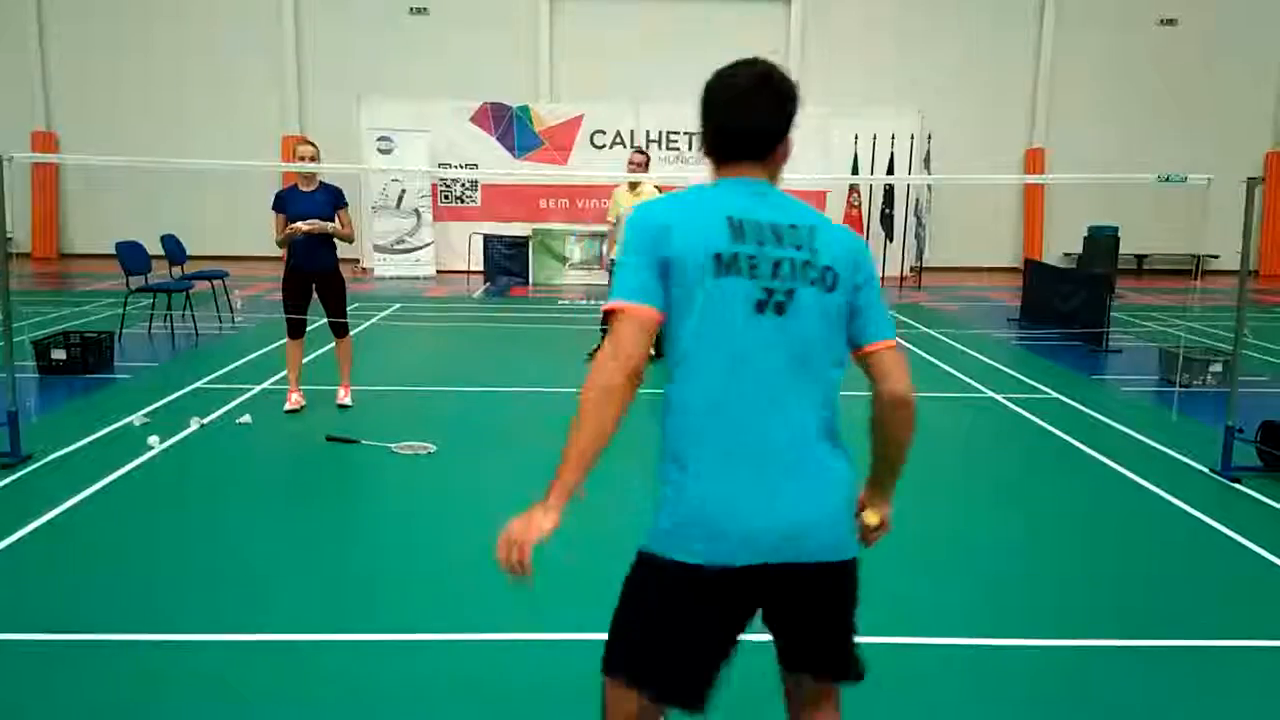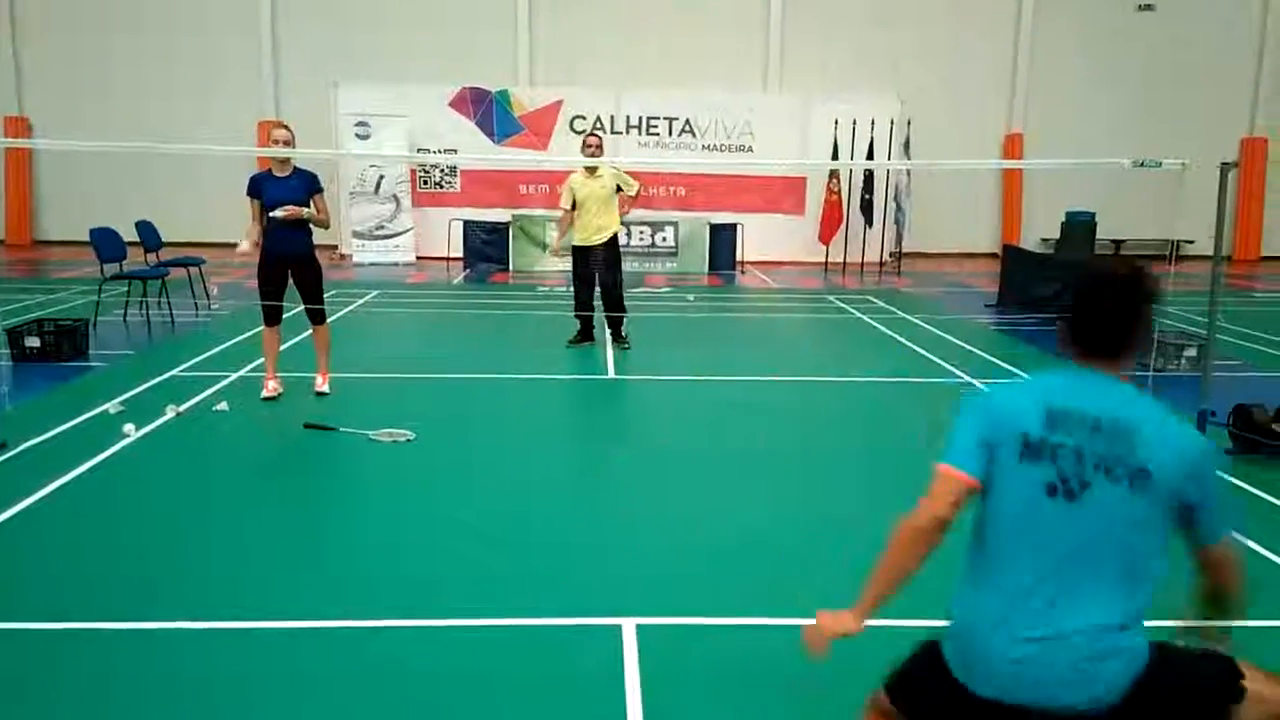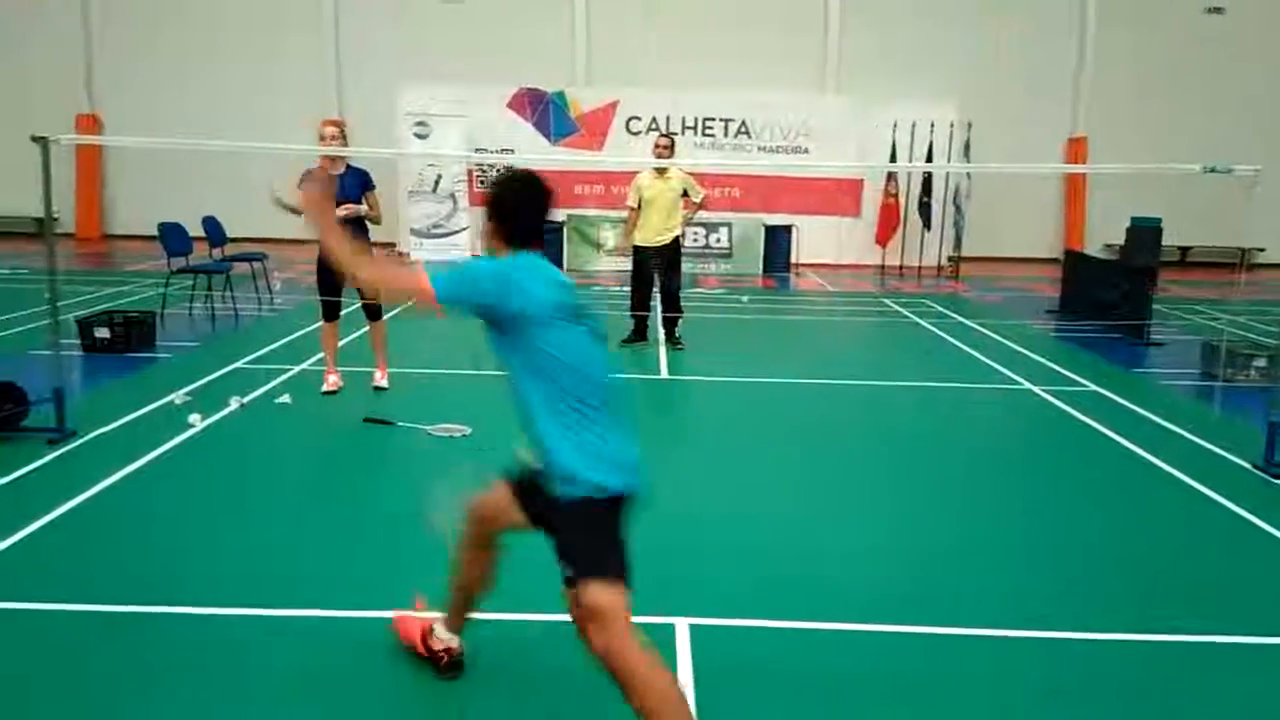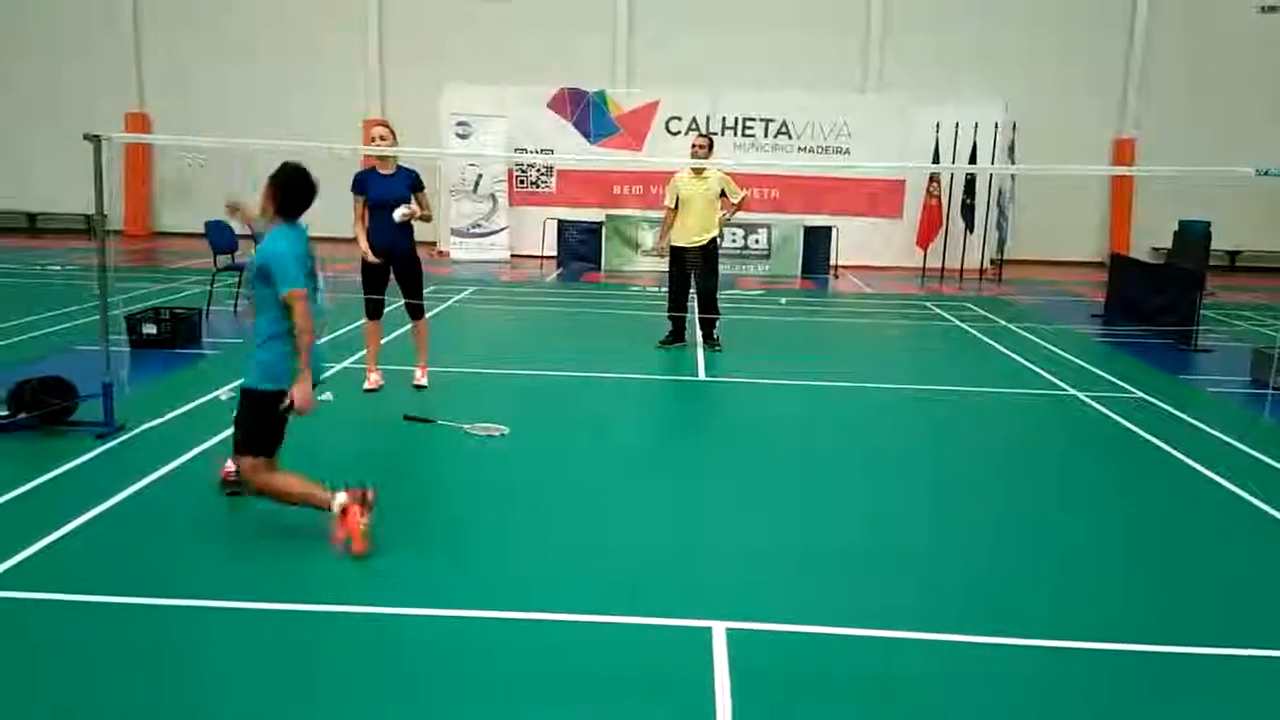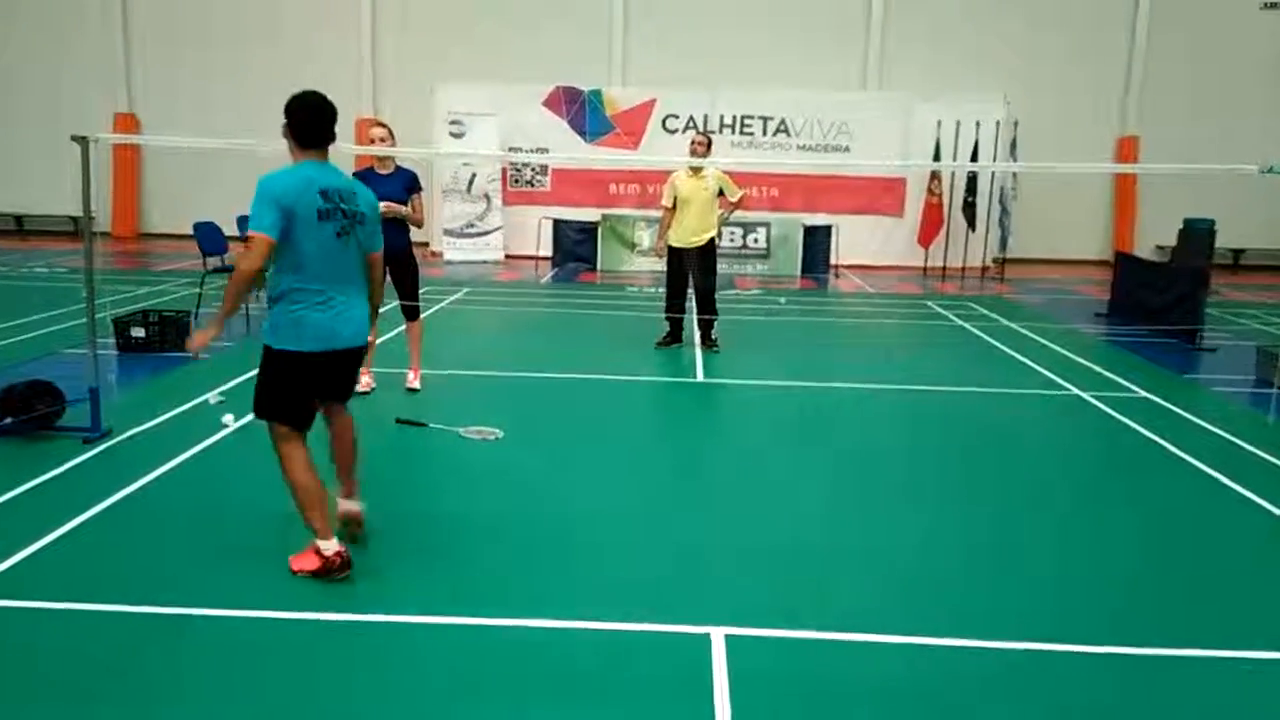
dt=0.7s
person 1, frame 1
left shoulder: (661, 222)
right shoulder: (840, 243)
left elbow: (621, 365)
right elbow: (898, 395)
left wrist: (551, 505)
right wrist: (879, 491)
left hip: (703, 527)
right hip: (821, 528)
person 1, frame 2
left shoulder: (997, 405)
right shoulder: (1182, 446)
left elbow: (933, 516)
right elbow: (1221, 570)
left wrist: (857, 611)
right wrist: (1211, 618)
left hip: (985, 660)
right hip: (1103, 673)
person 1, frame 3
left shoulder: (498, 278)
right shoulder: (550, 283)
left elbow: (389, 284)
left wrist: (325, 226)
left hip: (590, 477)
right hip: (579, 465)
left knee: (605, 627)
right knee: (482, 518)
right ankle: (446, 637)
person 1, frame 4
left shoulder: (277, 248)
right shoulder: (291, 235)
left elbow: (303, 314)
left wrist: (303, 376)
right wrist: (246, 217)
left hip: (275, 372)
right hip: (274, 369)
left knee: (260, 476)
right knee: (249, 426)
left ankle: (342, 502)
right ankle: (236, 468)
person 1, frame 5
left shoulder: (276, 187)
right shoulder: (360, 194)
left elbow: (252, 263)
right elbow: (374, 272)
left wrist: (215, 327)
right wrist: (365, 326)
left hip: (295, 336)
right hip: (349, 334)
left knee: (288, 438)
right knee: (336, 410)
left ankle: (328, 547)
right ankle: (350, 502)
person 2, frame 1
left shoulder: (333, 193)
right shoulder: (284, 196)
left elbow: (350, 235)
right elbow: (279, 241)
left wrist: (327, 227)
right wrist: (289, 234)
left hip: (328, 270)
right hip: (296, 272)
left knee: (340, 329)
right knee: (294, 331)
left ankle: (344, 387)
right ankle: (294, 391)
person 2, frame 2
left shoulder: (308, 178)
right shoulder: (258, 181)
left elbow: (325, 221)
right elbow: (257, 225)
left wrist: (303, 213)
right wrist: (250, 241)
left hip: (303, 256)
right hip: (271, 258)
left knee: (317, 316)
right knee: (271, 319)
left ankle: (322, 374)
right ankle: (271, 378)
person 2, frame 3
left shoulder: (360, 175)
left elbow: (377, 217)
right elbow: (301, 207)
left wrist: (359, 211)
right wrist: (286, 204)
left hip: (360, 252)
right hip: (329, 253)
left knee: (373, 311)
right knee: (330, 314)
left ankle: (381, 369)
right ankle: (331, 373)
person 2, frame 4
left shoulder: (410, 176)
right shoulder: (362, 178)
left elbow: (428, 214)
right elbow: (359, 220)
left wrist: (417, 213)
right wrist: (363, 245)
left hip: (405, 252)
right hip: (375, 254)
left knee: (416, 310)
right knee: (373, 312)
left ankle: (421, 367)
right ankle: (372, 371)
person 2, frame 5
left shoulder: (408, 177)
right shoulder: (360, 177)
left elbow: (419, 221)
left wrist: (399, 211)
left hip: (400, 252)
left knee: (411, 311)
left ankle: (414, 371)
right ankle: (365, 373)
person 3, frame 1
left shoulder: (652, 192)
right shoulder: (618, 192)
right elbow: (613, 226)
right wrist: (608, 254)
right hip: (619, 258)
right ankle: (605, 344)
person 3, frame 2
left shoulder: (613, 175)
right shoulder: (573, 179)
left elbow: (635, 187)
right elbow: (567, 213)
left wrist: (626, 208)
right wrist: (558, 238)
left hip: (607, 241)
right hip: (581, 243)
left knee: (612, 289)
right knee: (582, 291)
left ankle: (618, 332)
right ankle: (585, 332)
person 3, frame 3
left shoulder: (682, 178)
right shoulder: (641, 179)
left elbow: (700, 197)
right elbow: (633, 211)
left wrist: (689, 215)
right wrist: (627, 237)
left hip: (669, 243)
right hip: (643, 243)
left knee: (670, 291)
right knee: (640, 291)
left ankle: (672, 333)
right ankle: (639, 332)
person 3, frame 4
left shoulder: (719, 178)
right shoulder: (678, 178)
left elbow: (739, 198)
right elbow: (671, 211)
left wrist: (726, 216)
right wrist: (663, 238)
left hip: (707, 244)
right hip: (680, 243)
left knee: (707, 292)
right knee: (677, 292)
left ankle: (709, 335)
right ankle: (677, 333)
person 3, frame 5
left shoulder: (718, 177)
right shoulder: (675, 178)
left elbow: (737, 196)
right elbow: (668, 211)
left wrist: (725, 215)
right wrist: (661, 239)
left hip: (705, 244)
right hip: (678, 244)
left knee: (705, 292)
right knee: (675, 292)
left ankle: (707, 335)
right ankle: (674, 334)
